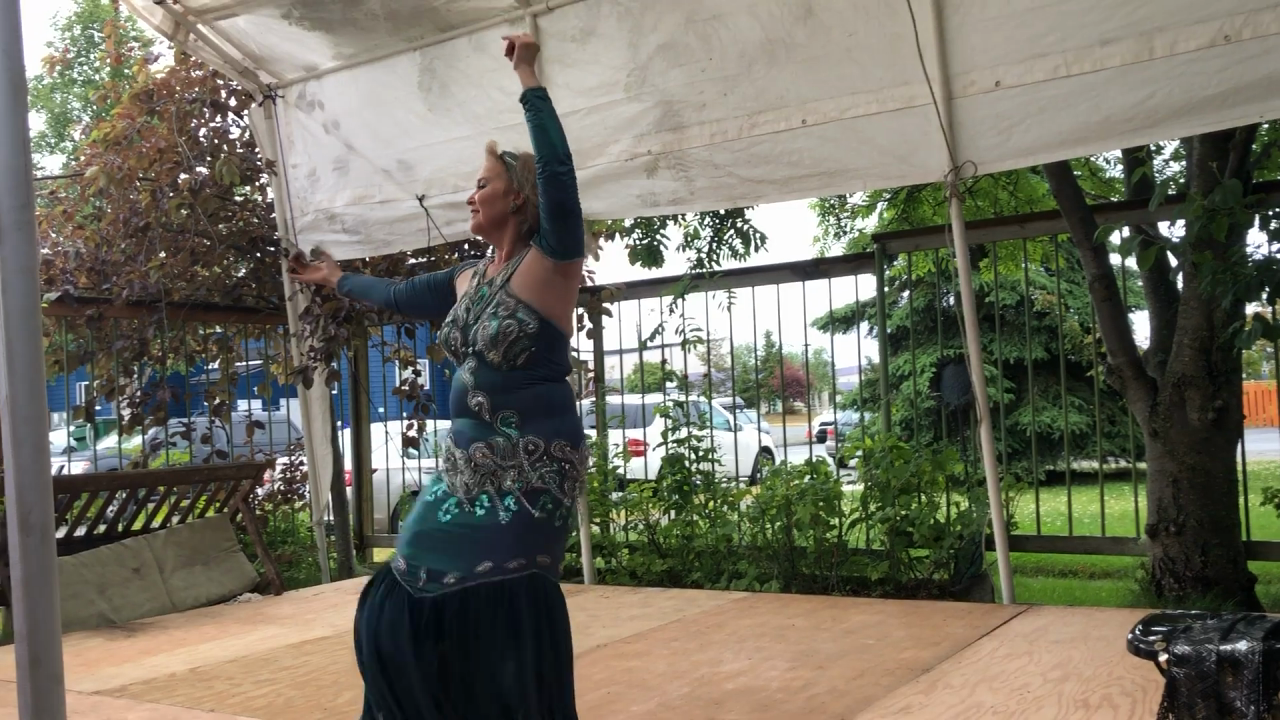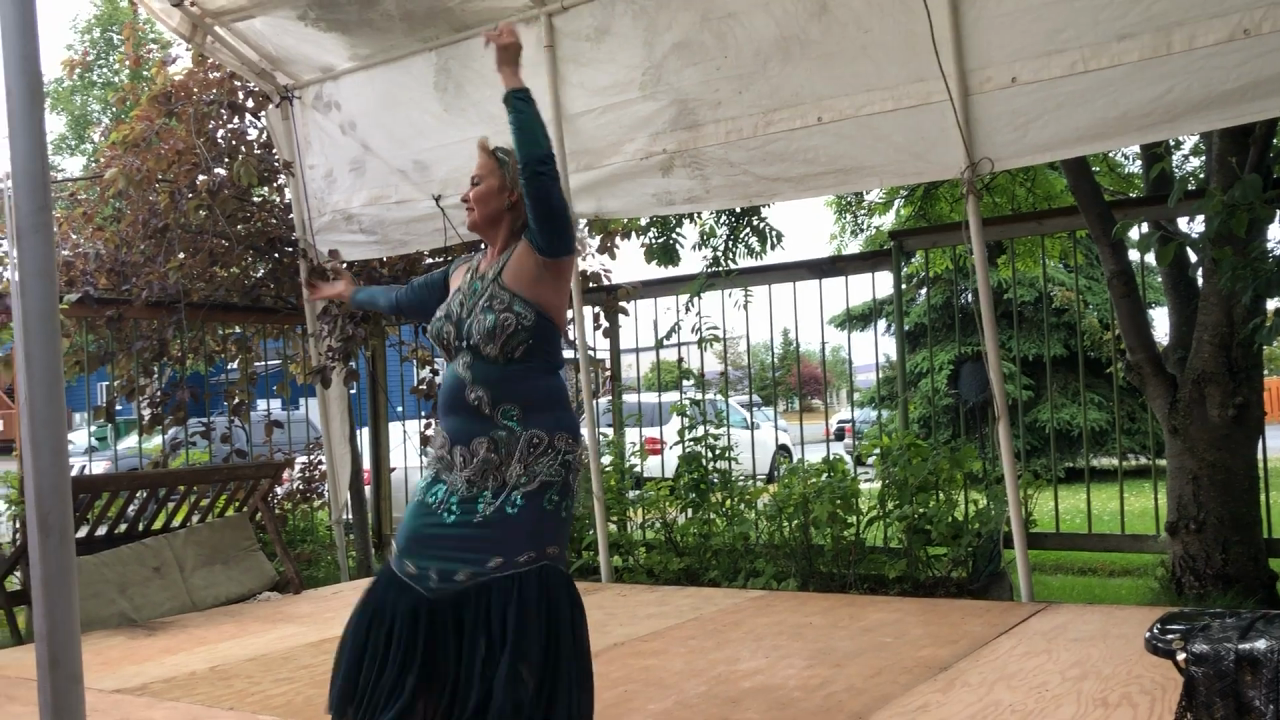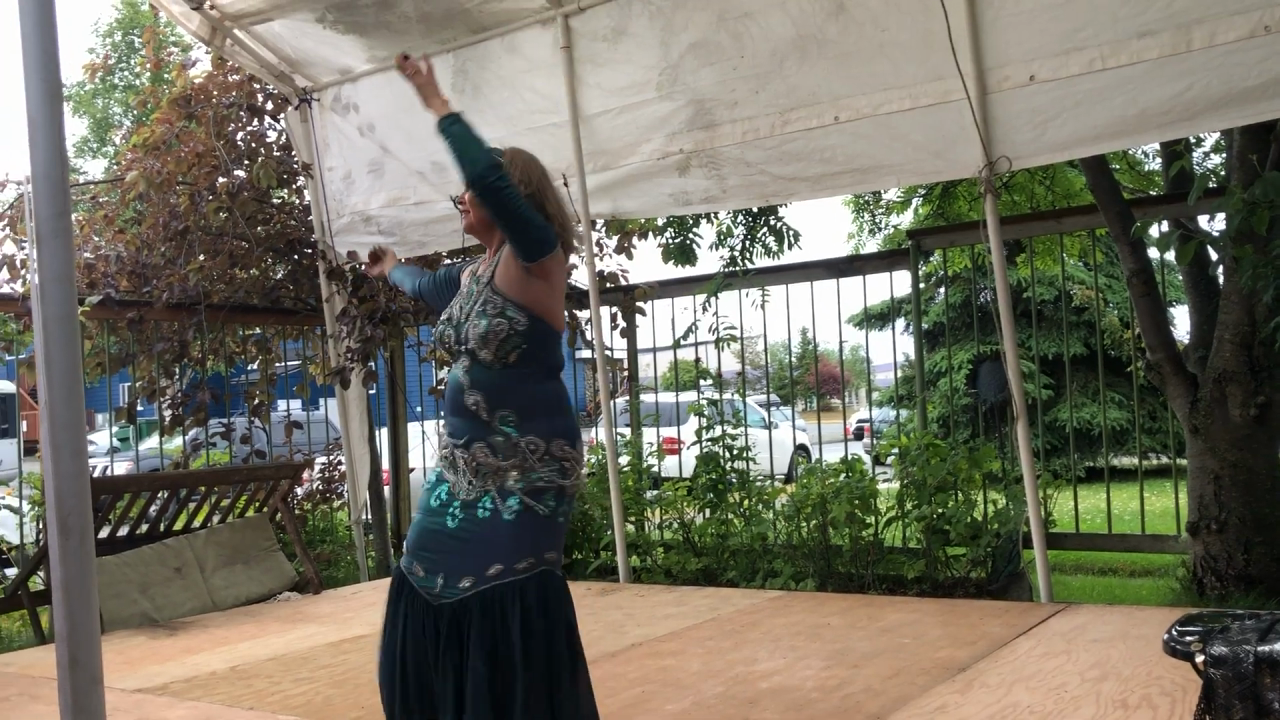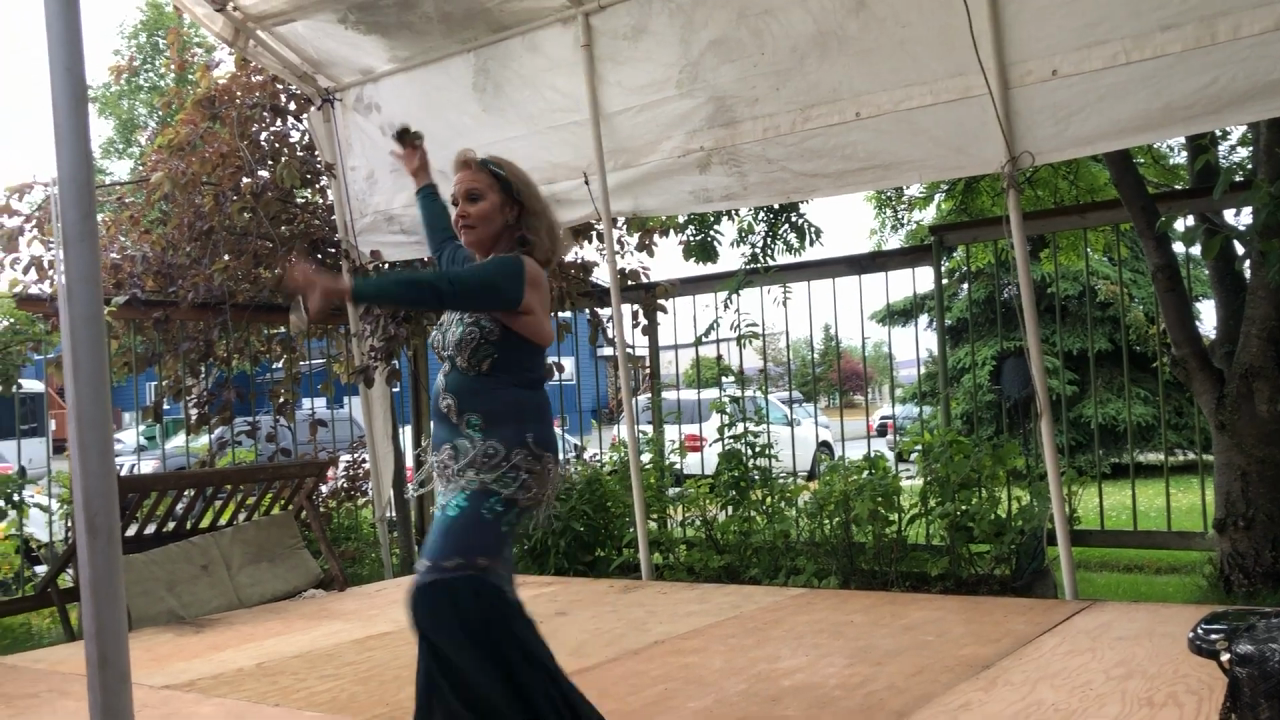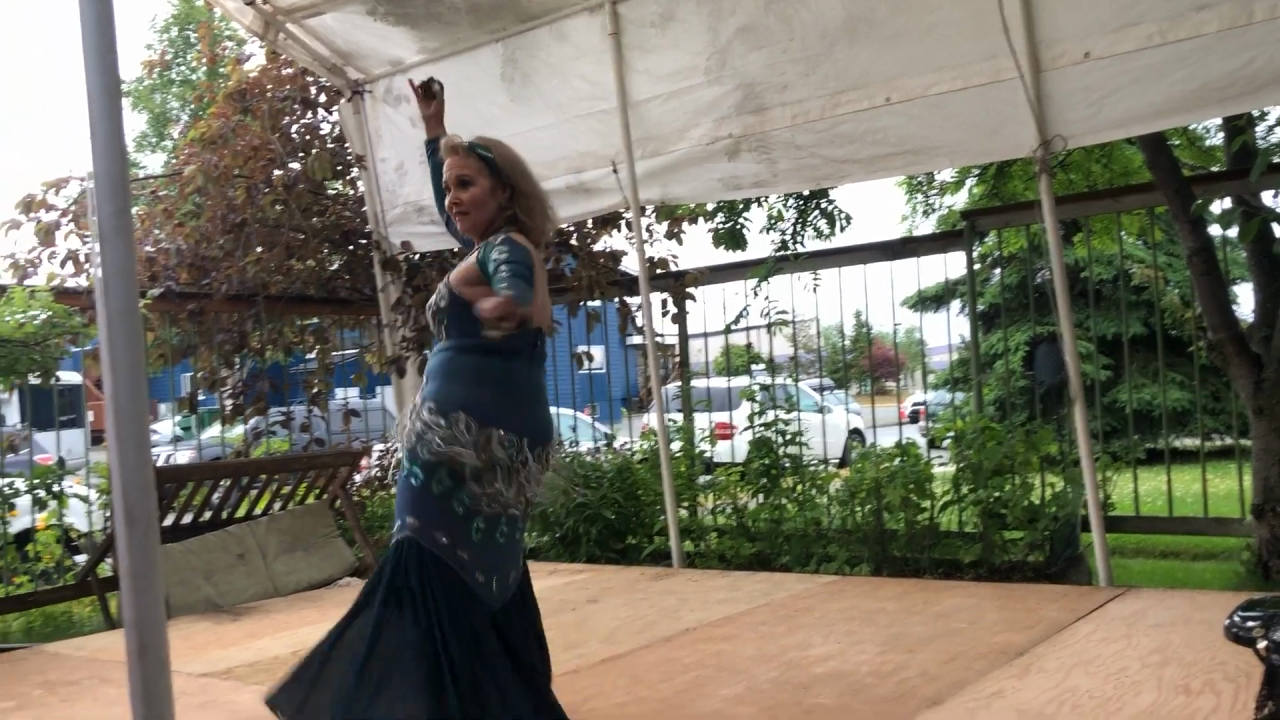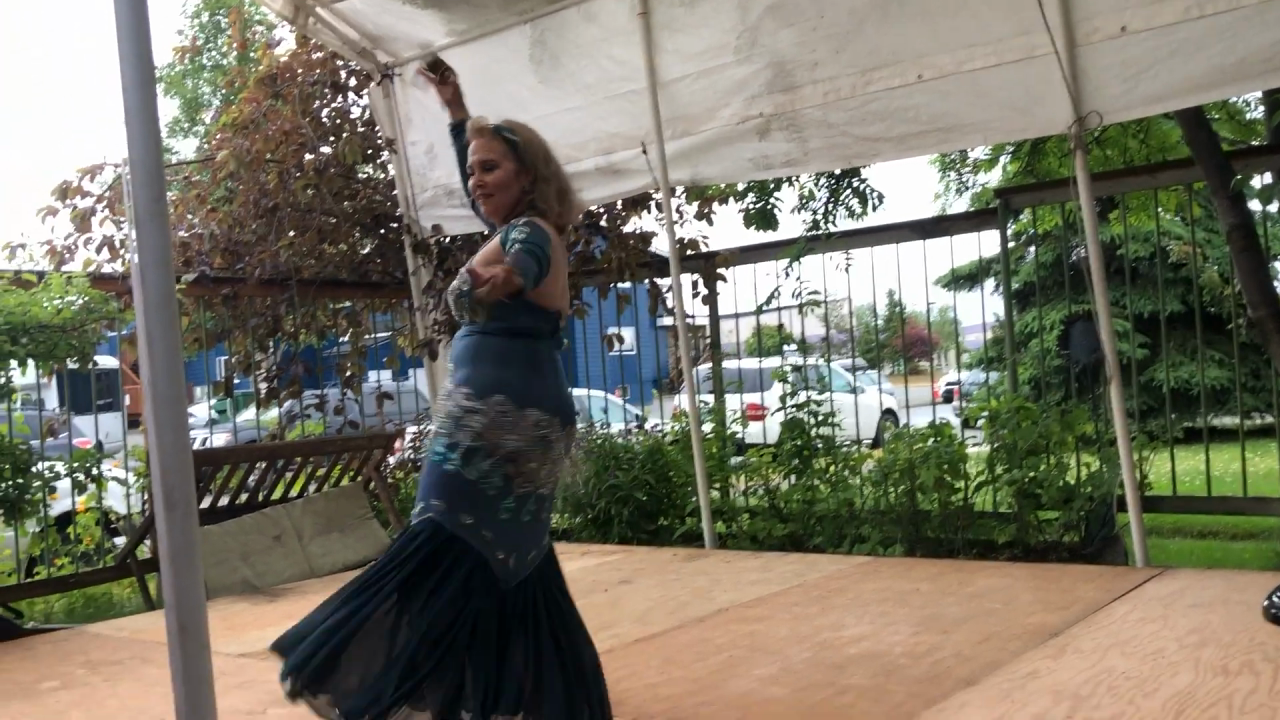
dt=0.3s
person 1, frame 1
left shoulder: (552, 262)
right shoulder: (469, 280)
left elbow: (558, 173)
right elbow: (400, 295)
left wrist: (529, 79)
right wrist: (337, 280)
left hip: (537, 469)
right hip: (469, 466)
left knee: (512, 605)
right knee: (408, 593)
person 1, frame 2
left shoulder: (544, 259)
right shoulder: (463, 274)
left elbow: (545, 175)
right elbow: (404, 300)
left wrist: (512, 79)
right wrist: (350, 291)
left hip: (530, 463)
right hip: (459, 460)
left knee: (523, 603)
right knee: (409, 586)
person 1, frame 3
left shoulder: (538, 254)
right shoulder: (475, 272)
left elbow: (485, 177)
right elbow: (430, 288)
left wrist: (439, 104)
right wrist: (392, 269)
left hip: (528, 467)
right hip: (463, 463)
left knee: (521, 607)
right knee: (424, 586)
person 1, frame 4
left shoulder: (514, 272)
right shoulder: (481, 274)
left elbow: (425, 289)
right elbow: (445, 250)
left wrist: (342, 287)
right wrist: (420, 179)
left hip: (501, 464)
right hip: (471, 467)
left knee: (450, 596)
right knee: (451, 600)
person 1, frame 5
left shoulder: (505, 251)
right shoulder: (501, 246)
left elbow: (515, 284)
right elbow: (452, 212)
left wrist: (509, 308)
right wrist: (434, 129)
left hip: (460, 434)
right hip: (515, 442)
left knee: (426, 575)
right knee: (492, 583)
person 1, frame 6
left shoulder: (527, 233)
right shoulder: (526, 229)
left elbow: (525, 266)
right elbow: (481, 195)
left wrist: (506, 280)
right wrist: (456, 111)
left hip: (493, 416)
right hip: (537, 423)
left knee: (443, 554)
right knee: (518, 565)
